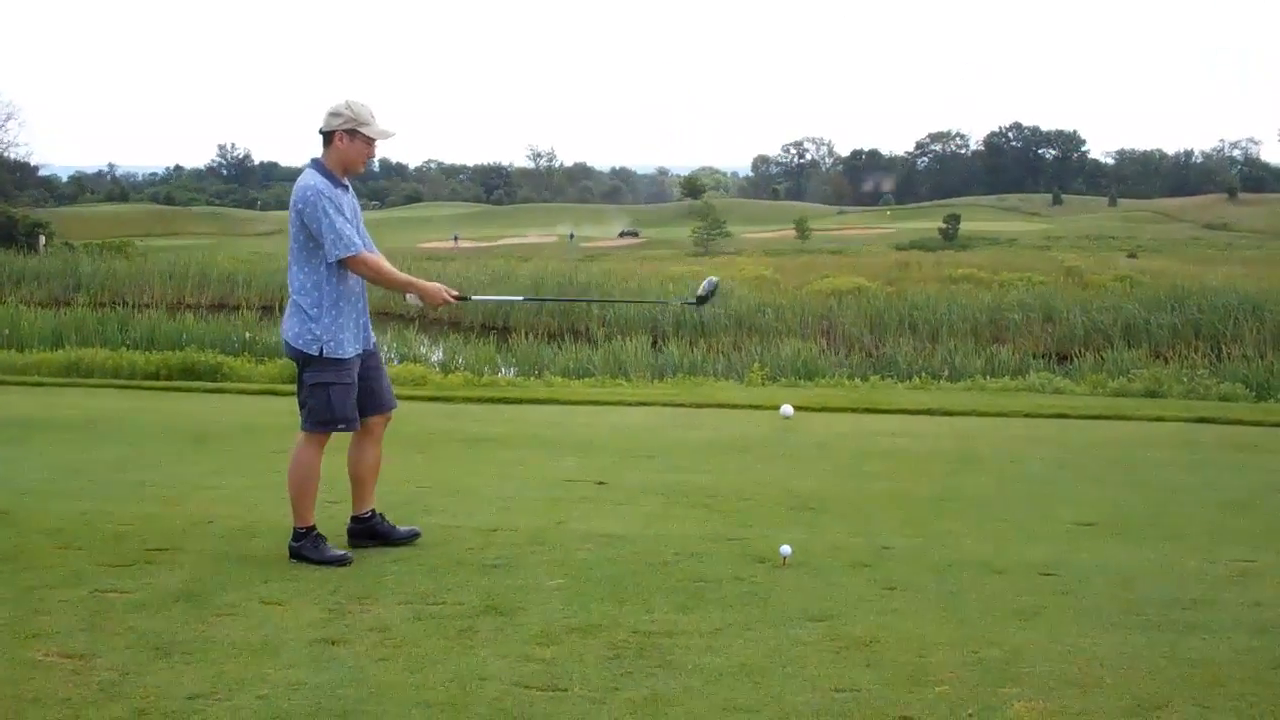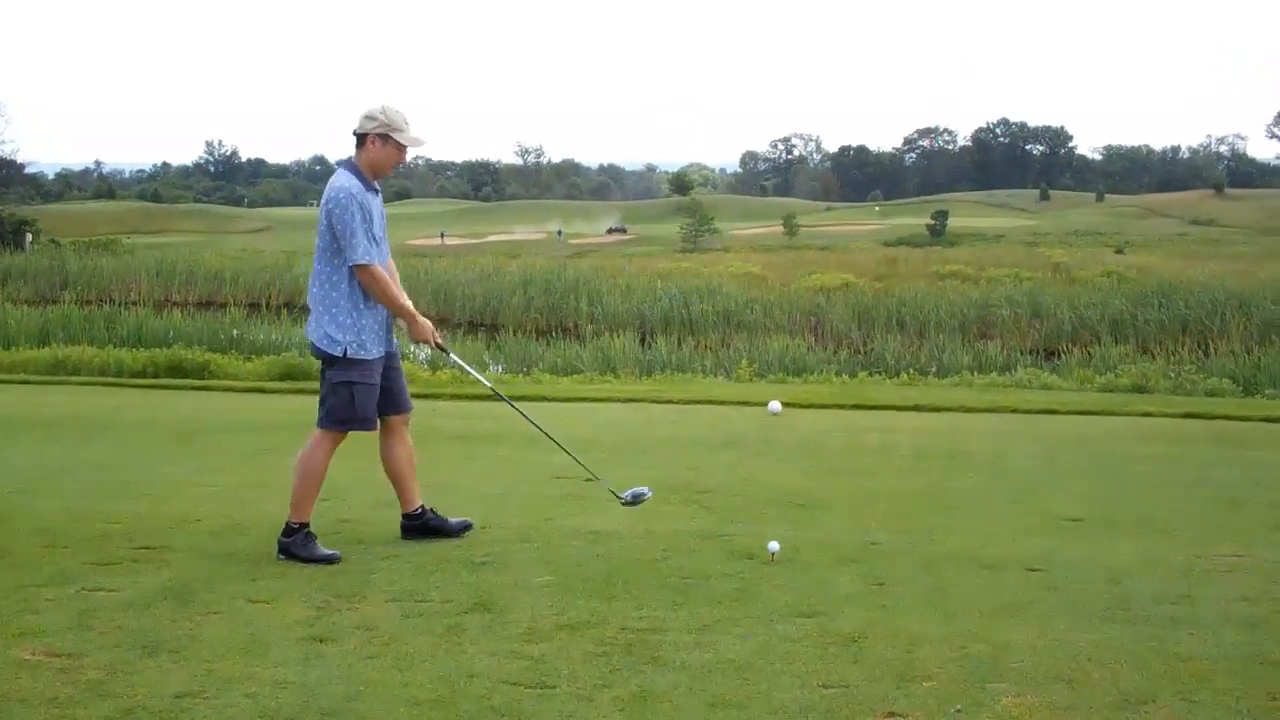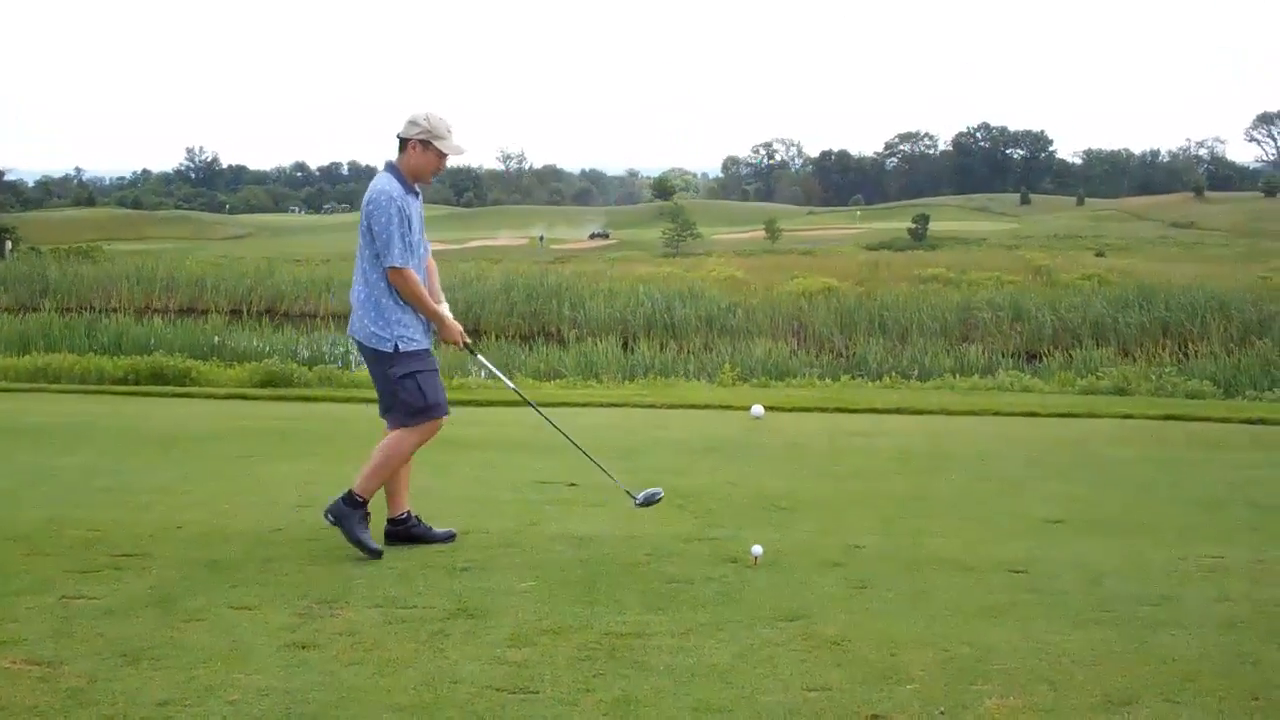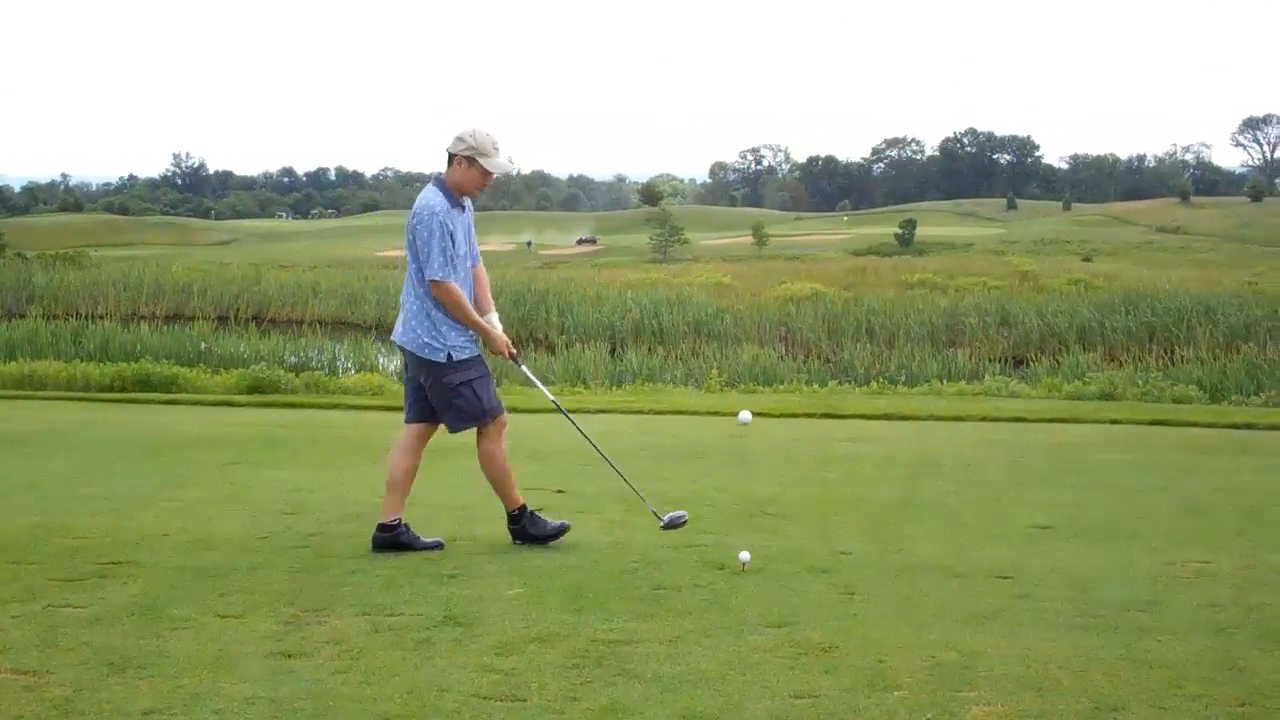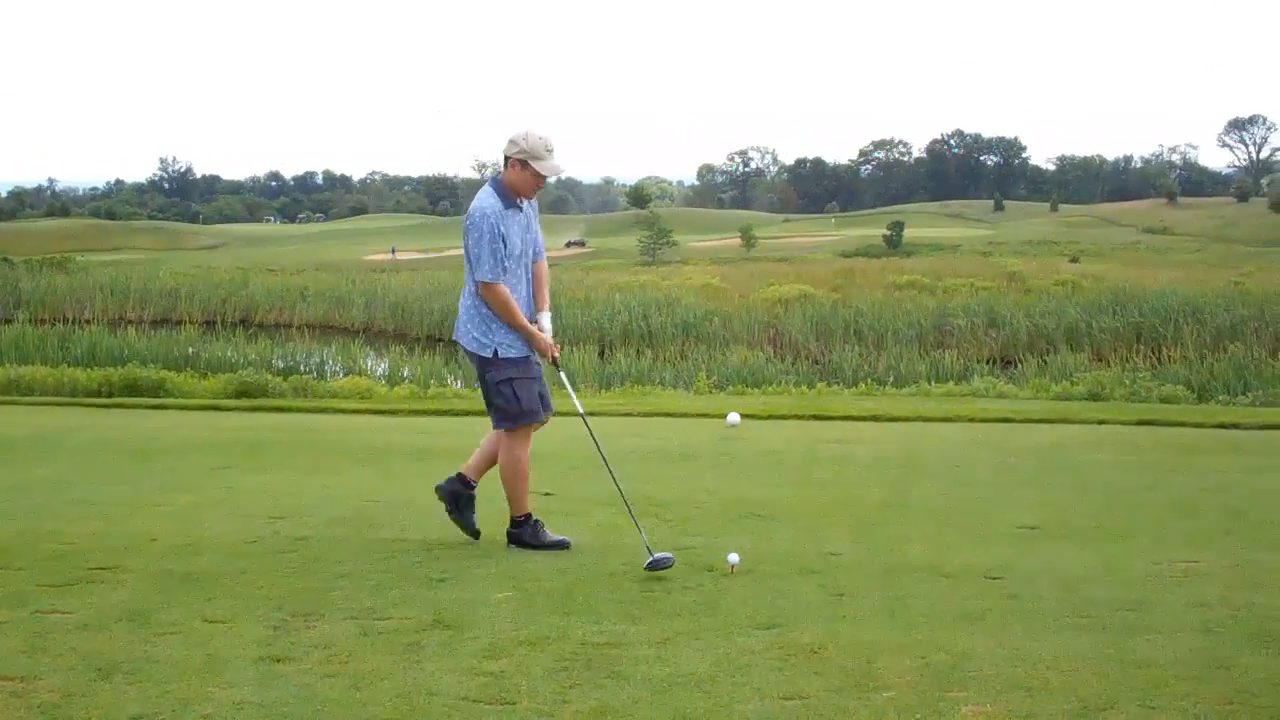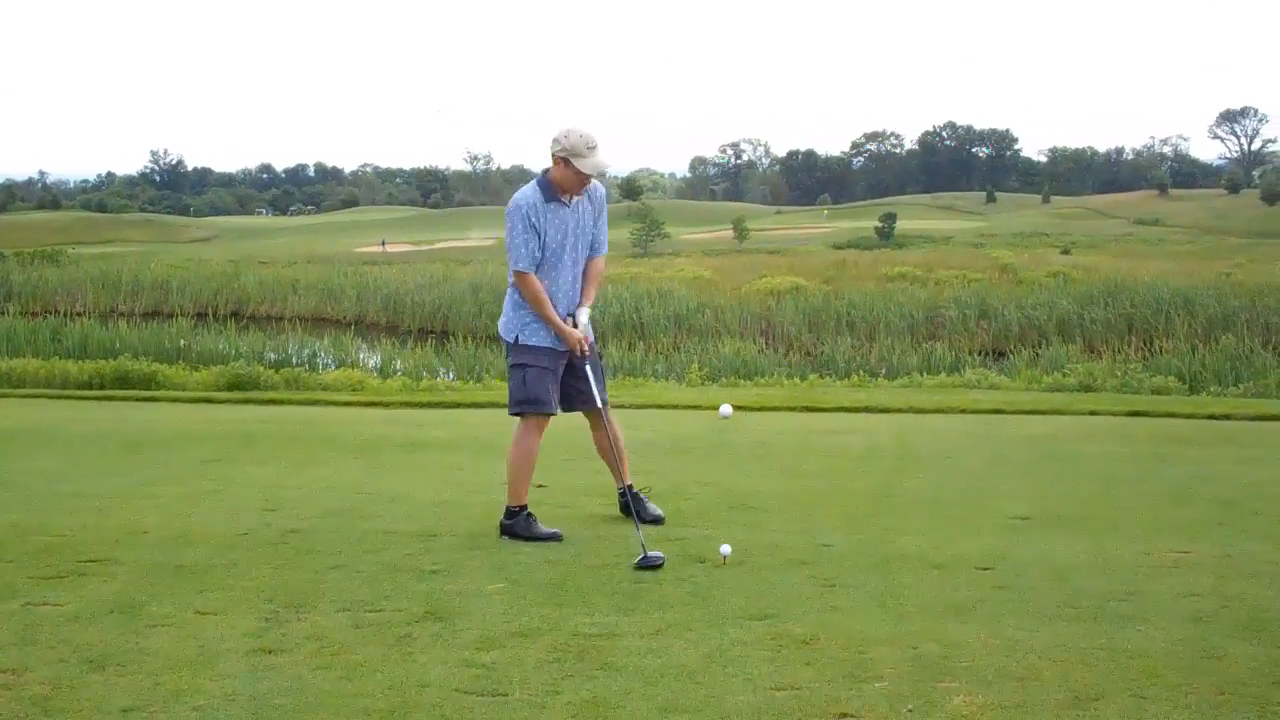
dt=0.3s
person 1, frame 1
left shoulder: (343, 189)
right shoulder: (314, 191)
left elbow: (368, 254)
right elbow: (356, 262)
left wrist: (411, 287)
right wrist: (417, 287)
left hip: (355, 333)
right hip: (323, 337)
left knee: (376, 419)
right knee: (317, 433)
left ankle: (364, 519)
right ankle: (303, 535)
person 1, frame 2
left shoulder: (369, 190)
right shoulder: (345, 192)
right elbow: (366, 271)
left wrist: (408, 312)
right wrist: (412, 317)
left hip: (374, 334)
right hip: (349, 338)
left knee: (396, 421)
right knee: (334, 430)
left ankle: (416, 514)
right ankle: (295, 532)
person 1, frame 3
left shoulder: (409, 192)
right shoulder: (386, 195)
left elbow: (423, 259)
right elbow: (398, 272)
left wrist: (443, 308)
right wrist: (440, 319)
left hip: (404, 330)
right hip: (392, 333)
left knee: (407, 423)
right knee: (422, 421)
left ankle: (400, 520)
right ankle: (352, 503)
person 1, frame 4
left shoulder: (462, 205)
right shoulder: (434, 210)
left elbow: (475, 266)
right elbow: (440, 286)
left wrist: (494, 319)
right wrist: (486, 331)
left hip: (425, 340)
right hip: (443, 343)
left knee: (418, 430)
right knee: (491, 425)
left ankle: (390, 527)
right ankle: (521, 519)
person 1, frame 5
left shoulder: (526, 203)
right shoulder: (486, 212)
left elbow: (538, 260)
right elbow: (489, 287)
left wrist: (544, 317)
right wrist: (533, 335)
left hip: (512, 337)
right hip: (497, 340)
left knee: (529, 420)
right knee: (520, 427)
left ankle: (461, 485)
right ankle: (522, 524)
person 1, frame 6
left shoulder: (596, 197)
right shoulder: (525, 205)
left elbow: (596, 258)
right elbow: (525, 276)
left wrist: (583, 313)
right wrist: (561, 328)
left hip: (576, 327)
right hip: (534, 332)
left knee: (599, 413)
right knee: (534, 419)
left ankle: (628, 493)
right ankle: (515, 514)
